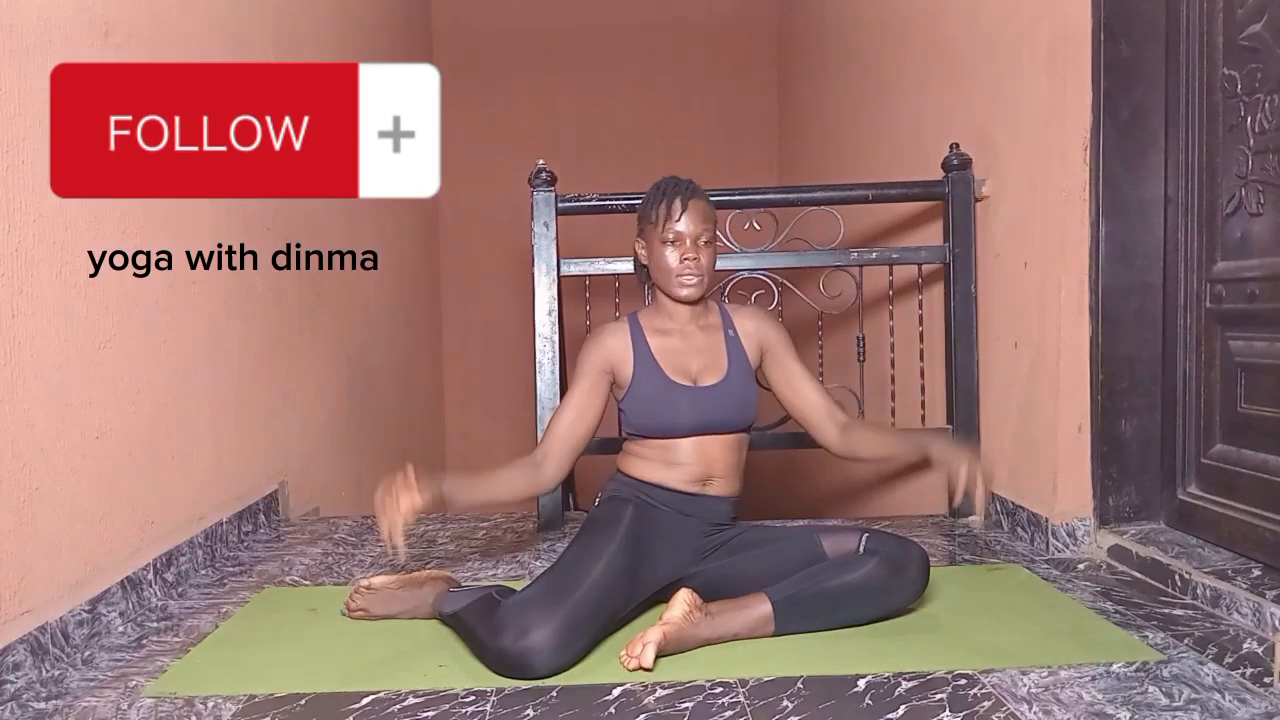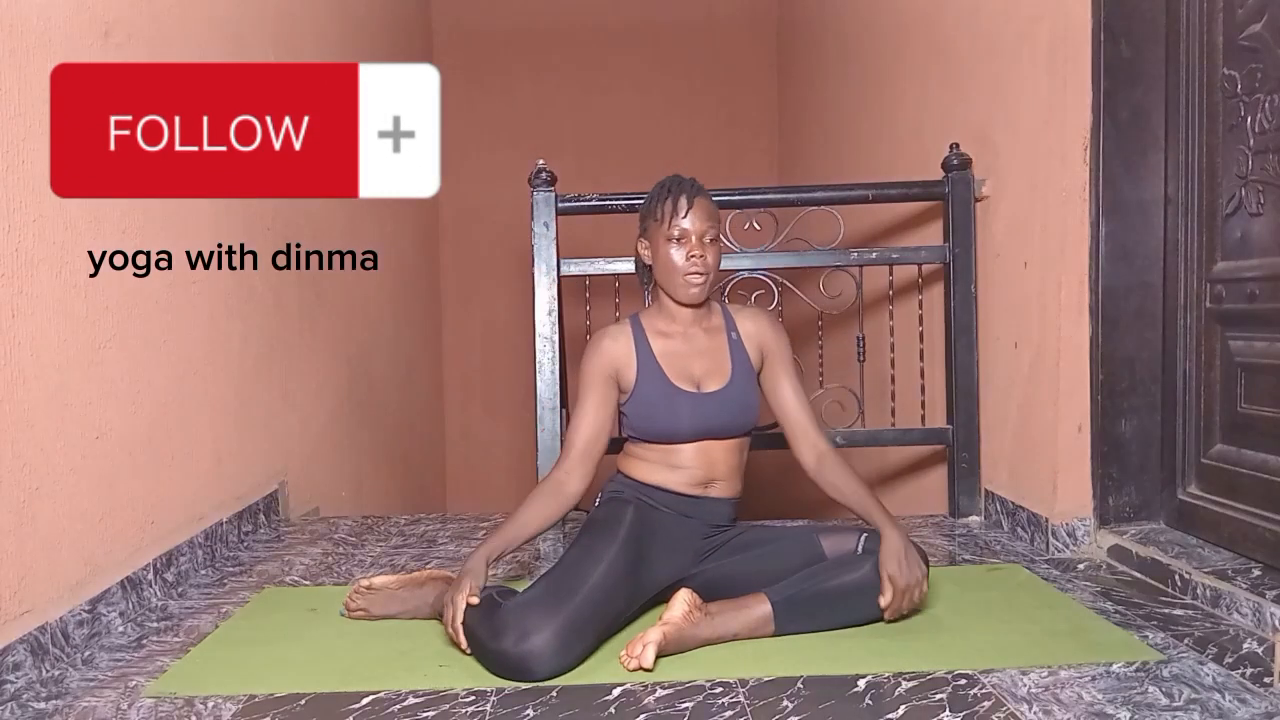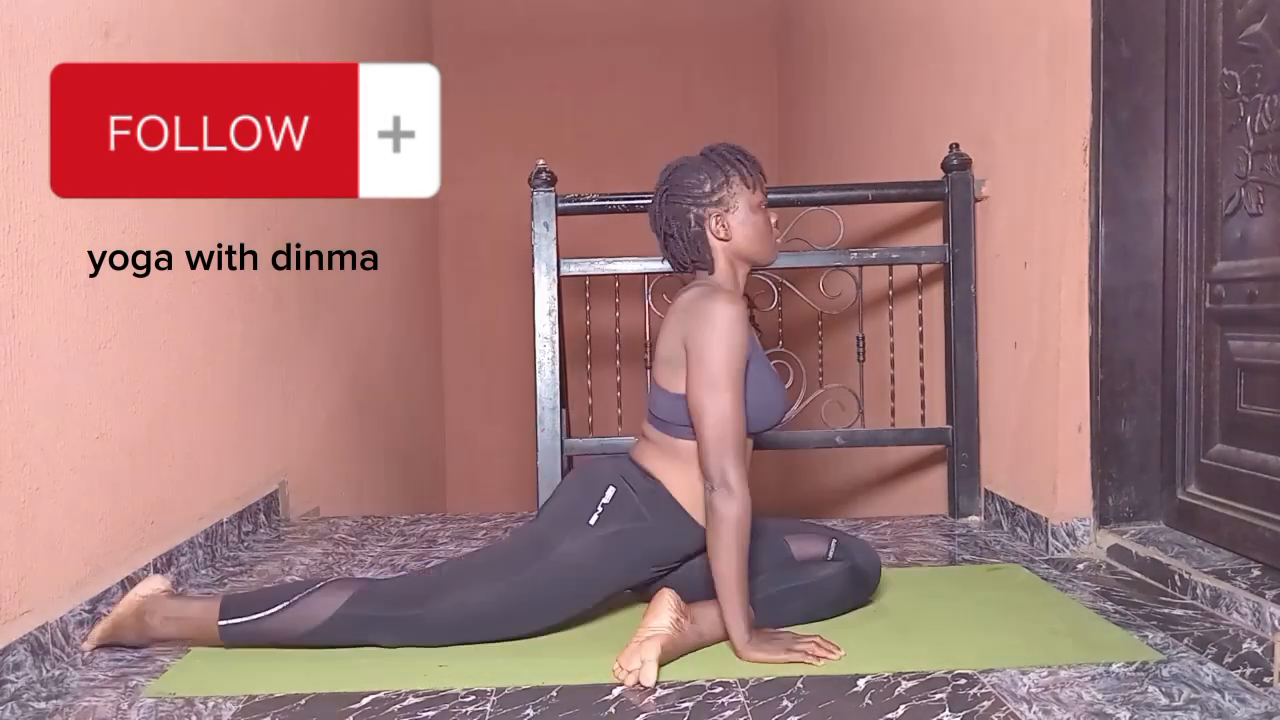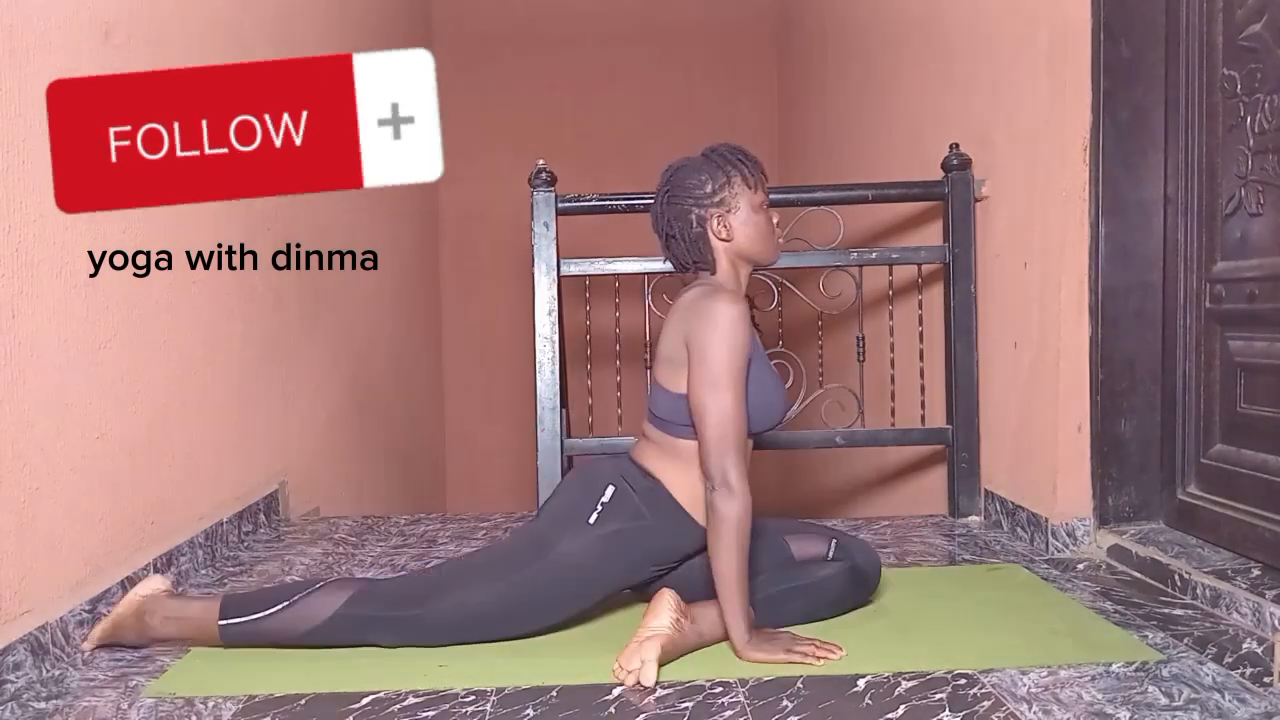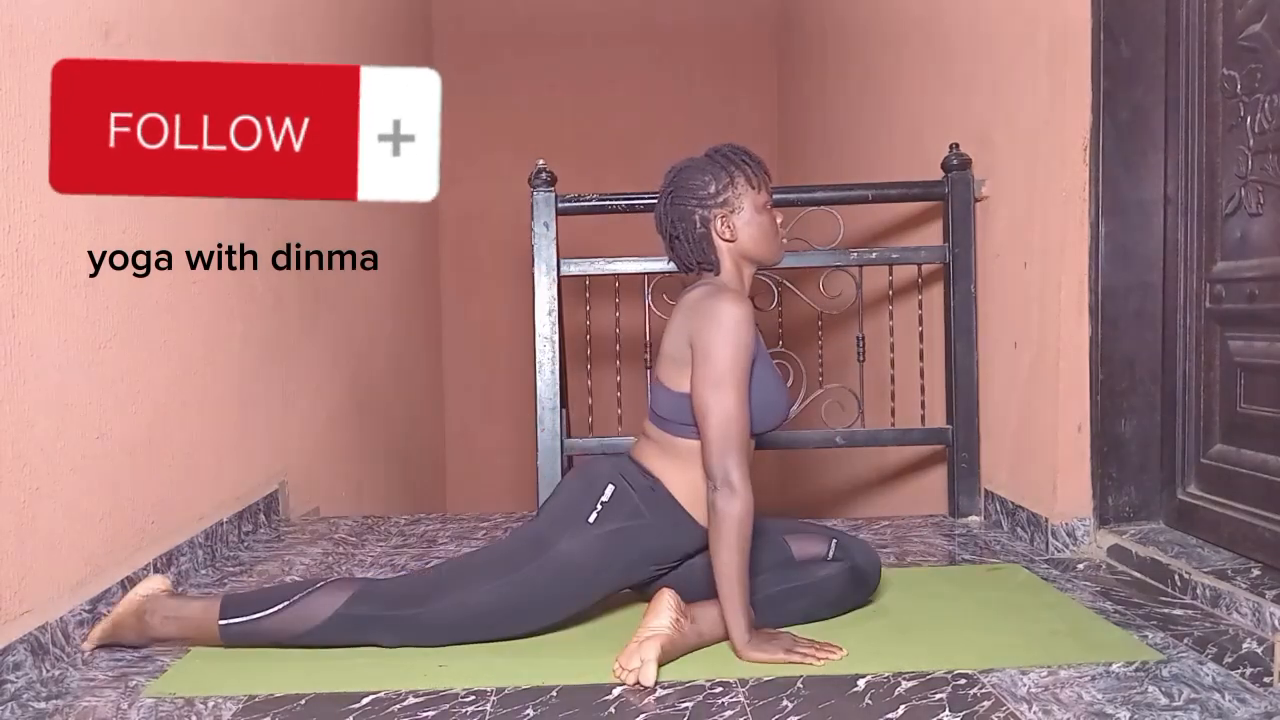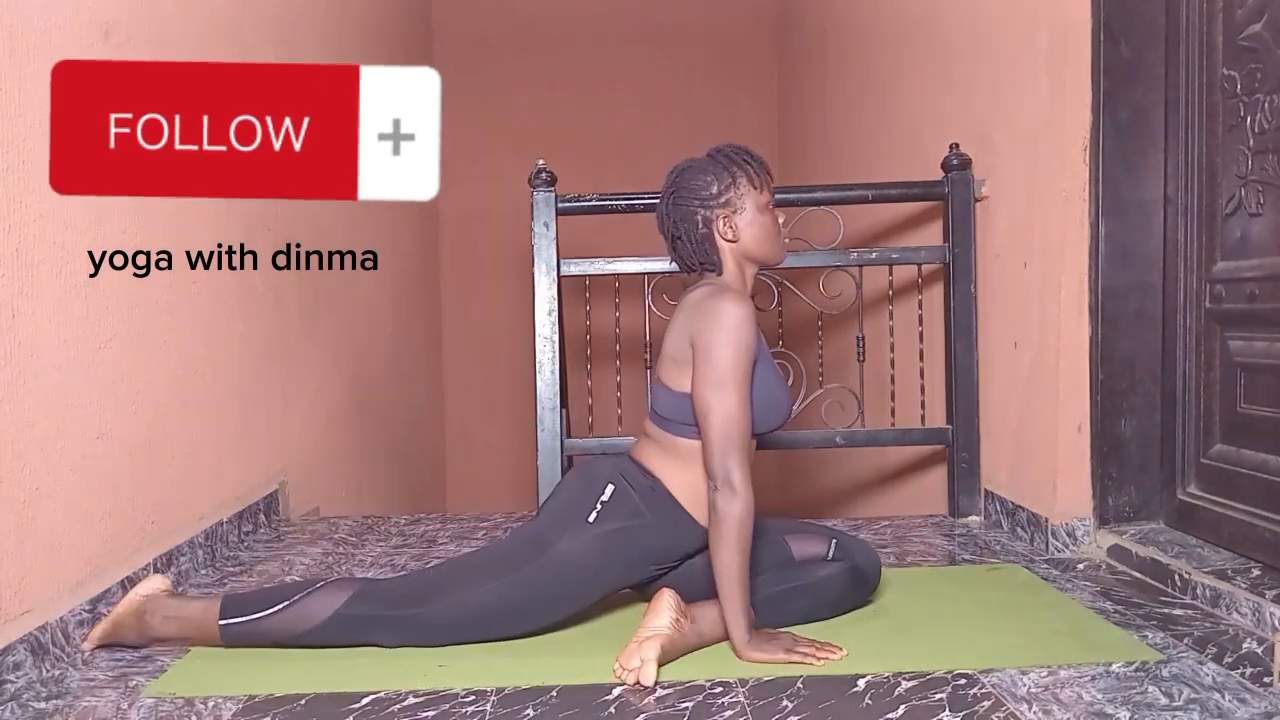
dt=0.2s
person 1, frame 1
left shoulder: (754, 329)
right shoulder: (614, 345)
left elbow: (839, 432)
right elbow: (544, 466)
left wrist: (930, 444)
right wrist: (440, 491)
left hip: (720, 537)
right hip: (636, 519)
left knee: (901, 563)
right knee: (529, 645)
left ankle: (699, 621)
right ankle: (444, 597)
person 1, frame 2
left shoulder: (757, 331)
right shoulder: (616, 347)
left elbow: (815, 451)
right elbow: (569, 476)
left wrist: (891, 528)
right wrist: (480, 557)
left hip: (718, 538)
right hip: (635, 522)
left knee: (885, 568)
right knee: (529, 647)
left ankle: (698, 621)
right ankle: (440, 595)
person 1, frame 3
left shoulder: (712, 305)
right shoulder: (718, 311)
left elbow: (717, 470)
right elbow: (726, 480)
right wrist: (745, 632)
left hip: (657, 533)
right hip: (618, 519)
left knee: (851, 565)
right knee: (399, 610)
left ankle: (681, 619)
right ankle: (176, 614)
person 1, frame 4
left shoulder: (714, 305)
right shoulder: (720, 309)
right elbow: (726, 482)
right wrist: (743, 633)
left hip: (659, 532)
right hip: (618, 519)
left knee: (851, 565)
right knee: (403, 607)
left ankle: (687, 618)
right ankle: (172, 614)
person 1, frame 5
left shoulder: (715, 304)
right shoulder: (724, 309)
right elbow: (728, 483)
right wrist: (745, 633)
left hip: (660, 531)
right hip: (617, 519)
left knee: (851, 565)
right knee: (403, 607)
left ankle: (685, 618)
right ankle: (168, 615)
person 1, frame 6
left shoulder: (716, 303)
right shoulder: (725, 309)
right elbow: (729, 484)
right wrist: (746, 634)
left hip: (659, 531)
right hip: (616, 517)
left knee: (851, 565)
right knee: (400, 607)
left ankle: (684, 618)
right ankle: (167, 615)
